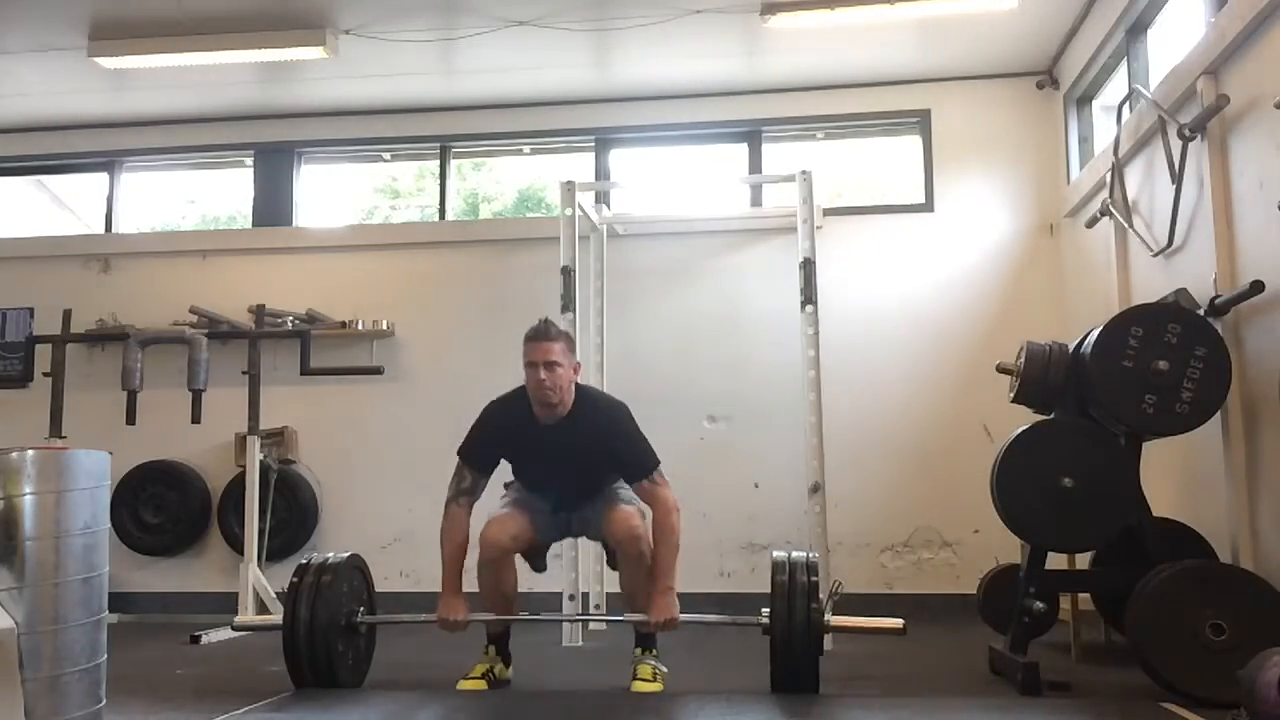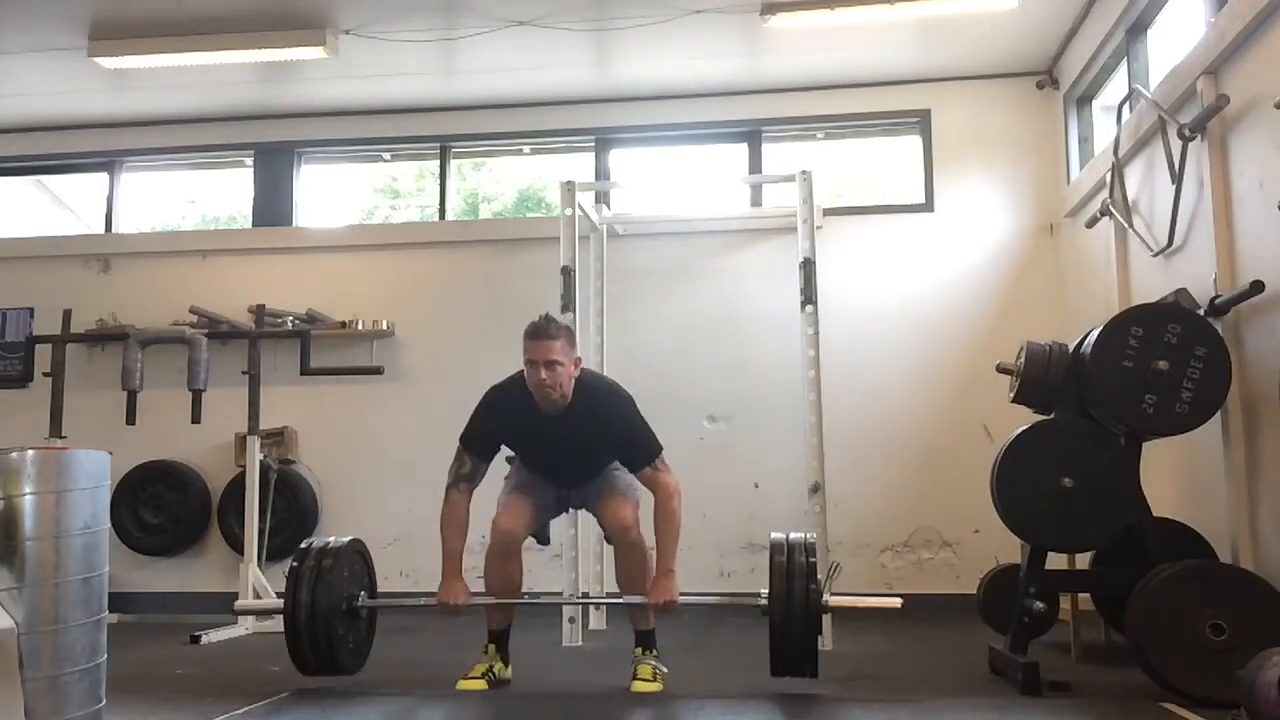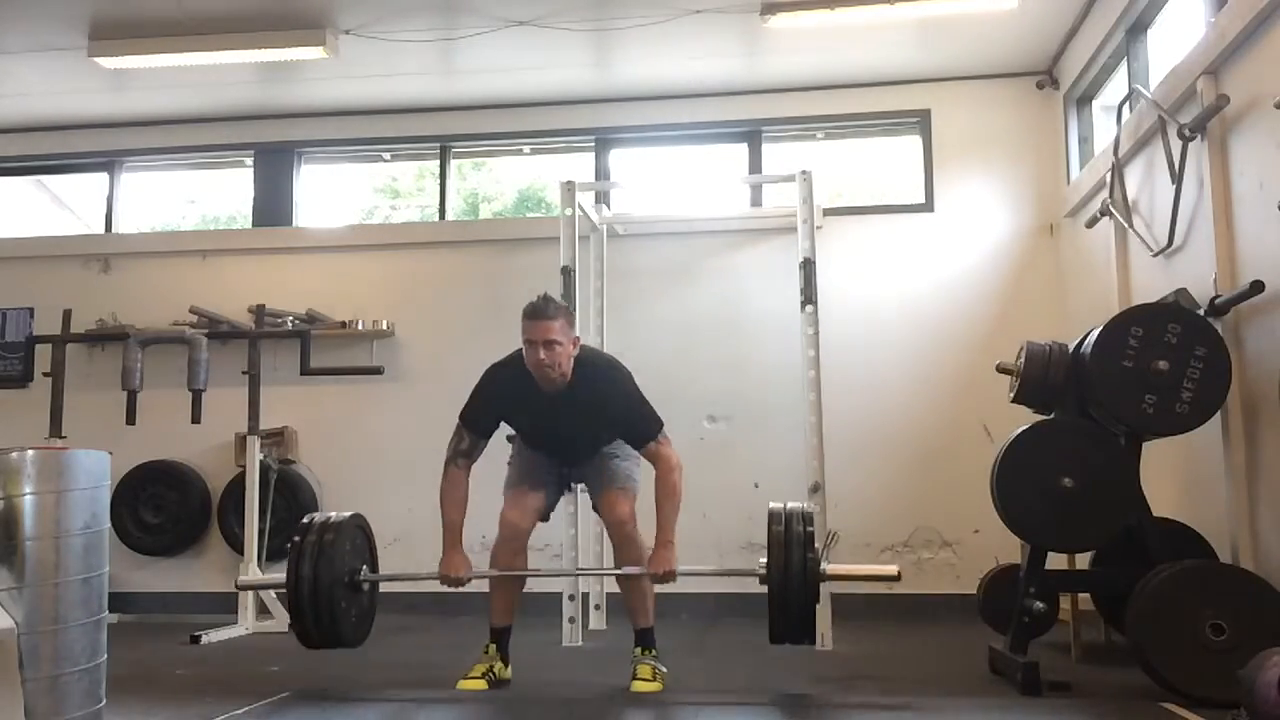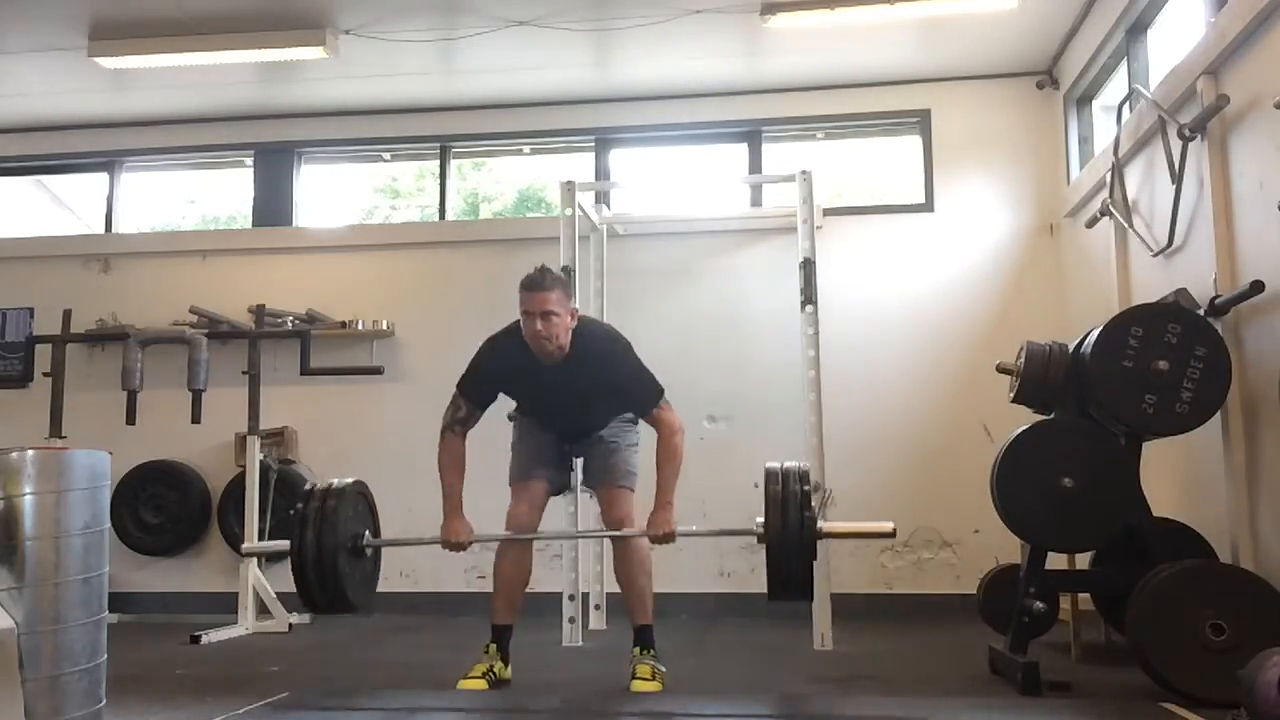
dt=0.1s
person 1, frame 1
left shoulder: (607, 415)
right shoulder: (500, 417)
left elbow: (663, 502)
right elbow: (459, 501)
left wrist: (665, 591)
right wrist: (452, 591)
left hip: (602, 491)
right hip: (536, 496)
left knee: (631, 532)
right knee: (495, 539)
left ankle: (646, 652)
right ankle: (496, 654)
person 1, frame 2
left shoulder: (609, 401)
right shoulder: (500, 404)
left elbow: (666, 487)
right elbow: (459, 488)
left wrist: (665, 575)
right wrist: (452, 577)
left hip: (602, 470)
right hip: (536, 473)
left knee: (624, 524)
right knee: (505, 530)
left ankle: (646, 652)
right ankle: (496, 653)
person 1, frame 3
left shoulder: (607, 376)
right shoulder: (502, 380)
left elbow: (666, 460)
right elbow: (458, 462)
left wrist: (664, 546)
right wrist: (453, 550)
left hip: (603, 445)
right hip: (538, 447)
left knee: (622, 521)
right knee: (513, 526)
left ankle: (646, 653)
right ankle: (496, 653)
person 1, frame 4
left shoulder: (606, 347)
right shoulder: (499, 353)
left elbow: (669, 425)
right elbow: (454, 429)
left wrist: (664, 508)
right wrist: (453, 514)
left hip: (606, 426)
right hip: (539, 426)
left knee: (620, 519)
right knee: (520, 522)
left ankle: (645, 652)
right ankle: (497, 652)
